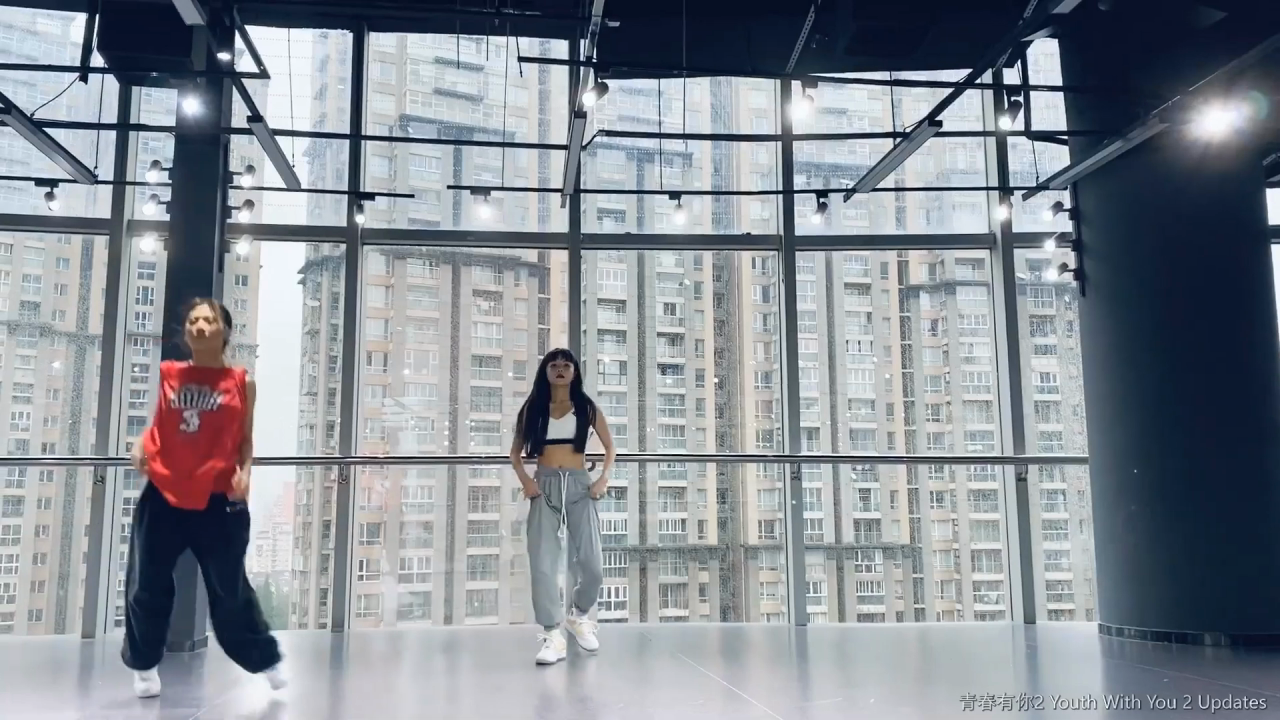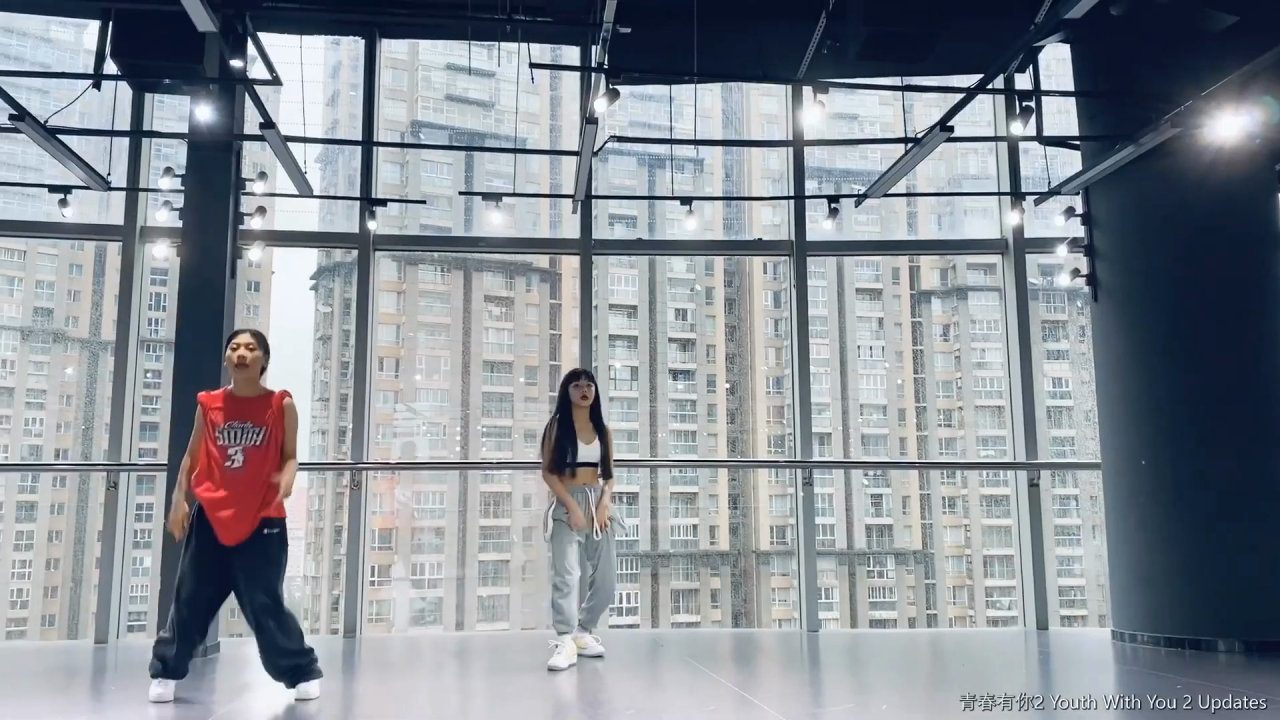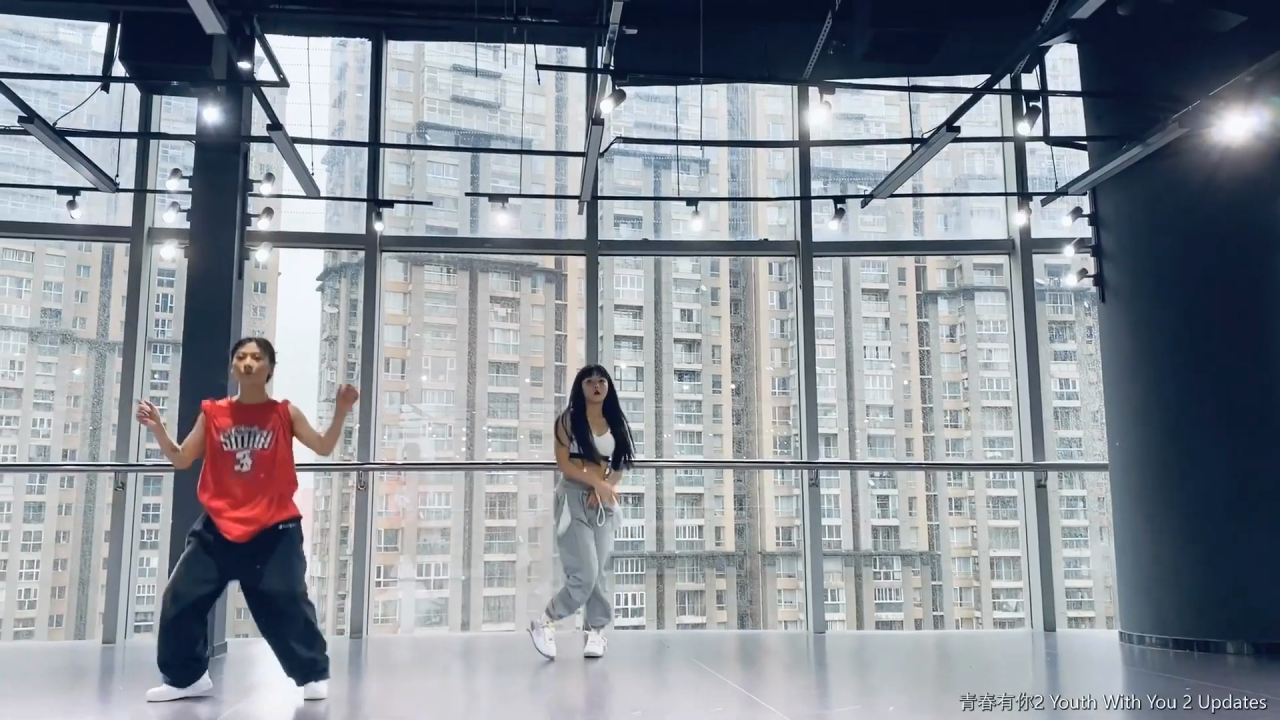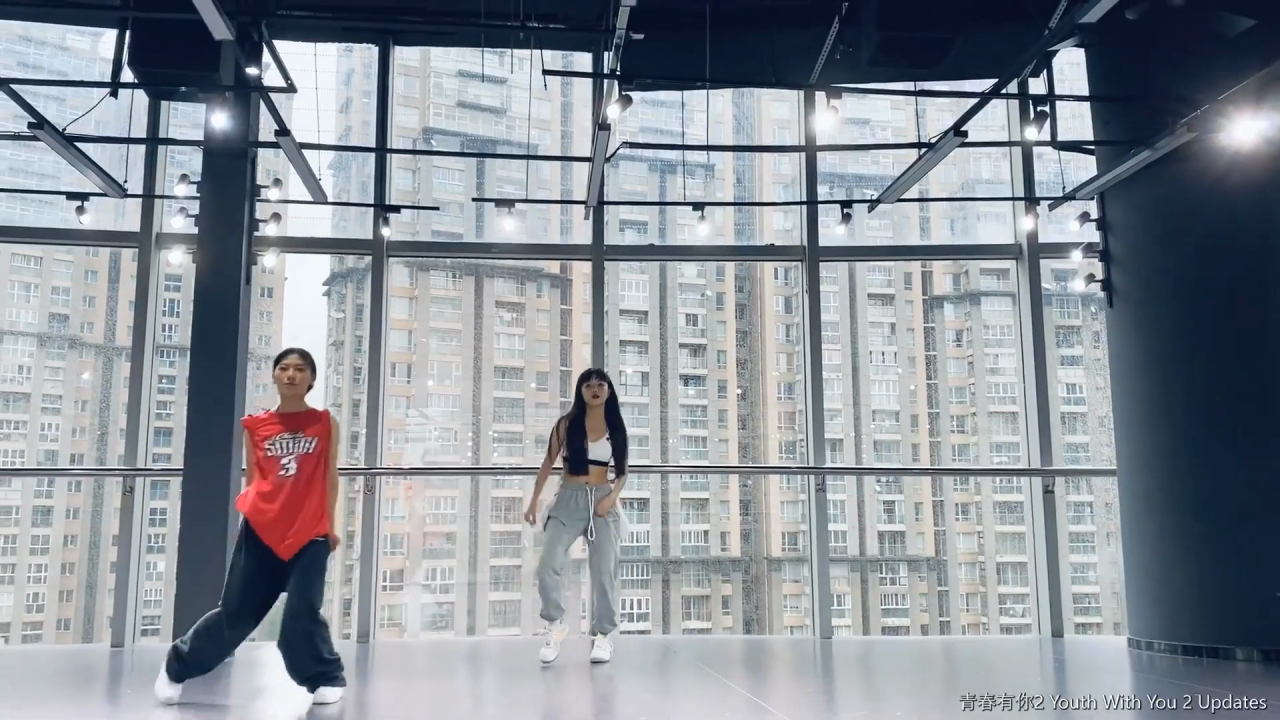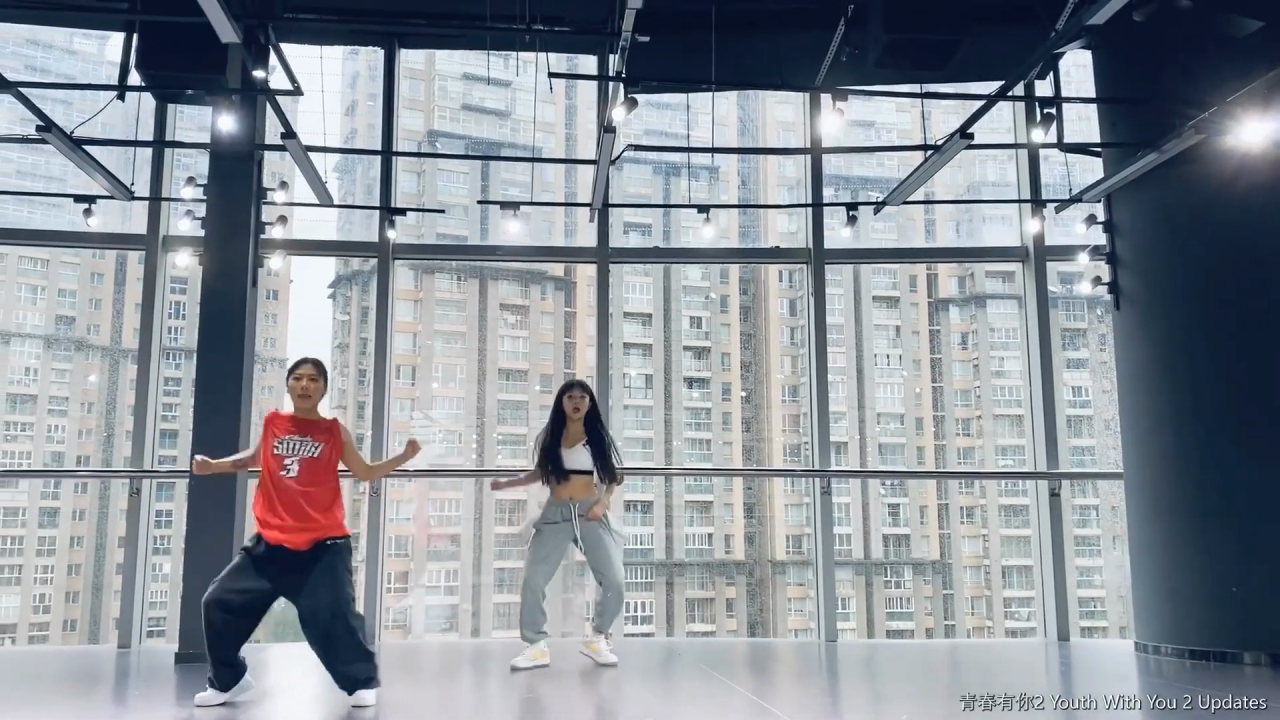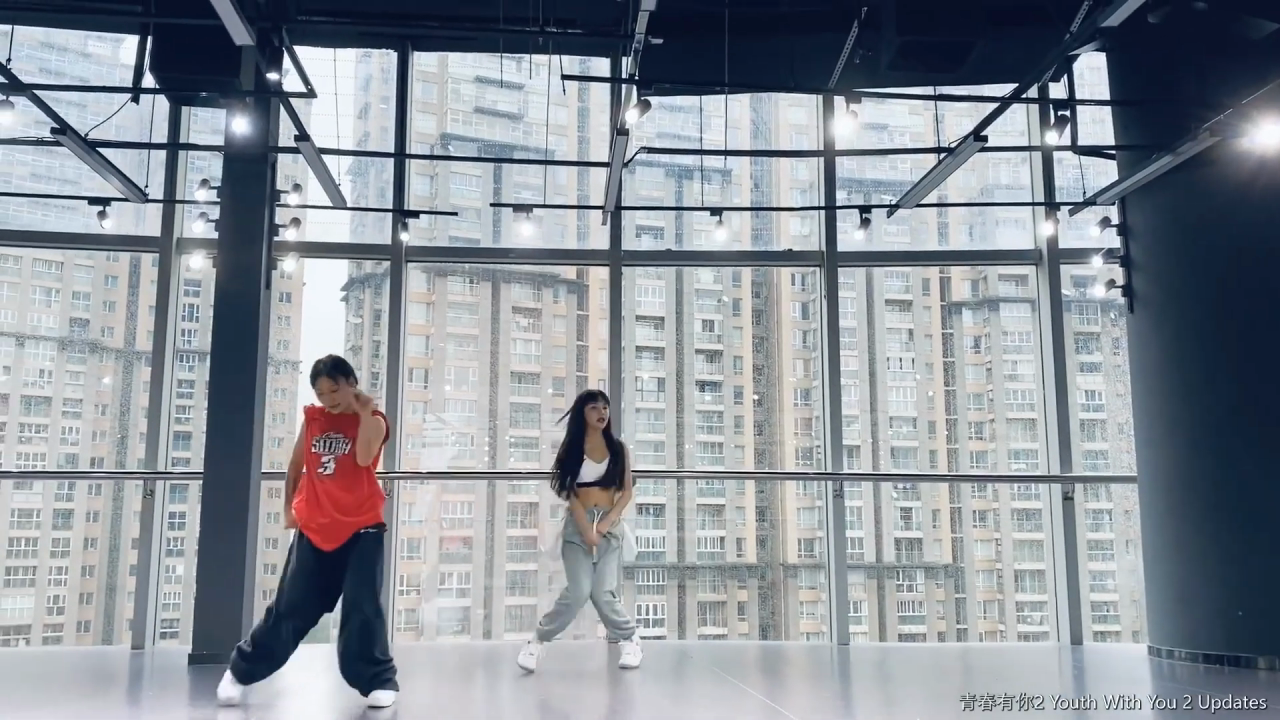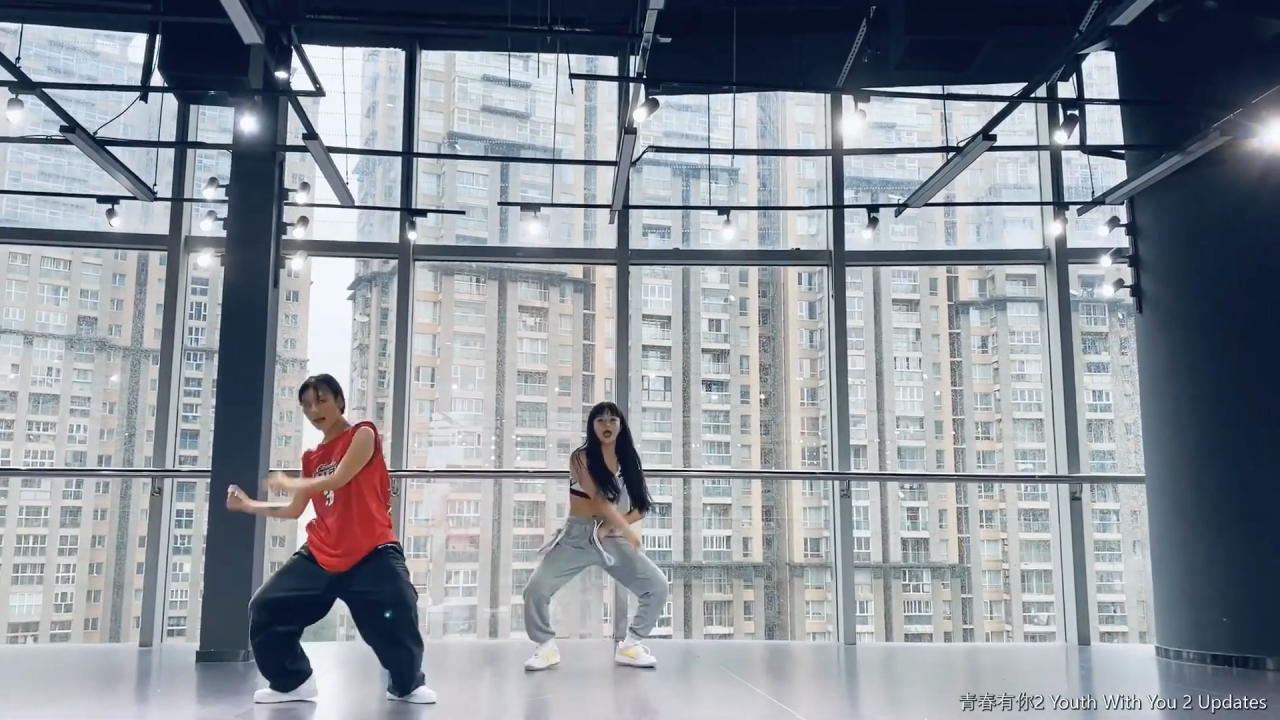
dt=0.3s
person 1, frame 1
left shoulder: (240, 383)
right shoulder: (169, 374)
left elbow: (244, 440)
left wrist: (244, 473)
right wrist: (141, 454)
left hip: (216, 498)
right hip: (163, 493)
left knee: (229, 585)
right knee: (146, 584)
left ankle: (265, 660)
right ankle: (145, 666)
person 1, frame 2
left shoulder: (280, 405)
right shoulder: (208, 404)
left elbow: (290, 454)
right elbow: (193, 454)
left wrist: (288, 476)
right wrist: (179, 498)
left hip: (261, 521)
right hip: (210, 519)
left knee: (265, 604)
right knee: (191, 603)
left ankle: (303, 672)
right ankle: (166, 672)
person 1, frame 3
left shoulder: (285, 413)
right shoulder: (212, 413)
left elbow: (322, 448)
right elbow: (183, 457)
left wrist: (341, 413)
right wrist: (157, 428)
left hip: (274, 525)
right hip: (219, 524)
left knee: (286, 598)
right knee: (181, 599)
left ankle: (313, 674)
right ankle: (185, 676)
person 1, frame 4
left shoulder: (325, 423)
right shoulder: (254, 425)
left elbow: (329, 475)
right elbow: (253, 477)
left wrist: (332, 527)
right wrist: (258, 511)
left hip: (308, 535)
right hip: (259, 531)
left knee: (303, 613)
right knee: (235, 612)
left ankle: (326, 679)
right ankle: (176, 670)
person 1, frame 5
left shoulder: (335, 431)
right shoulder: (273, 423)
left elbow: (367, 472)
left wrist: (402, 457)
right wrist: (215, 466)
left hip: (323, 539)
right hip: (271, 537)
left knee: (333, 611)
right knee: (220, 601)
left ankle: (362, 682)
right ankle: (227, 680)
person 1, frame 6
left shoulder: (372, 422)
right shoulder: (312, 418)
left elbow: (365, 459)
right elbow: (296, 463)
left wrist: (365, 412)
right wrist: (289, 505)
left hip: (361, 530)
right hip: (314, 531)
left knee: (363, 606)
right knee: (290, 608)
left ankle: (379, 682)
right ankle: (241, 671)
person 1, frame 7
left shoulder: (363, 435)
right shoulder: (313, 457)
left elbow: (340, 479)
right elbow: (295, 508)
left wrist: (290, 484)
right wrist: (250, 506)
left hip: (371, 550)
right hip: (320, 553)
left knee: (397, 609)
right knee: (266, 607)
left ankle: (407, 683)
right ankle: (292, 681)
person 2, frame 1
left shoulder: (587, 407)
right shoulder: (534, 407)
left elbow: (609, 446)
right elbow: (516, 451)
left wrist: (604, 479)
right wrist: (523, 477)
left hip: (579, 486)
right hip: (546, 487)
left knee: (591, 563)
right knee: (543, 563)
left ankle: (579, 615)
right ankle: (552, 634)
person 2, frame 2
left shoulder: (601, 429)
right shoulder: (557, 426)
left elbow: (607, 473)
right elbow: (548, 472)
left wrist: (604, 505)
right wrist: (571, 505)
left hip: (597, 504)
right hip: (567, 506)
left knee: (605, 581)
right knee: (566, 574)
left ankle: (582, 633)
right ankle: (565, 641)
person 2, frame 3
left shoulder: (614, 422)
right shoulder: (569, 419)
left elbow: (619, 465)
right elbow: (563, 461)
left wrist: (608, 485)
right wrist: (598, 481)
left hip: (602, 502)
right hip: (573, 498)
left knee: (599, 572)
right knee: (585, 570)
left ankle: (594, 631)
right ankle: (546, 622)
person 2, frame 4
left shoulder: (615, 427)
right shoulder: (566, 424)
left elbow: (622, 472)
right elbow: (548, 462)
left wrist: (613, 496)
right wrist: (534, 500)
left hip: (602, 503)
right hip: (568, 500)
left knee: (604, 573)
right knee: (548, 565)
left ankle: (602, 636)
right ankle: (554, 625)
person 2, frame 5
left shoulder: (600, 438)
right shoulder: (550, 436)
left elbow: (613, 478)
left wrist: (603, 504)
right wrist: (508, 484)
left hip: (591, 515)
right hip: (555, 516)
left knee: (614, 580)
right knee: (532, 581)
left ankle: (598, 639)
right ankle: (536, 646)
person 2, frame 6
left shoulder: (618, 449)
right shoulder: (571, 449)
left elbow: (627, 490)
right elbow: (568, 493)
left wrist: (610, 519)
right wrist: (587, 527)
left hip: (608, 526)
right hip: (577, 525)
left knee: (602, 593)
right knee: (578, 592)
left ankle: (628, 641)
right ankle: (539, 641)
person 2, frame 7
left shoulder: (628, 461)
right shoulder: (581, 457)
left elbow: (640, 506)
right elbow: (597, 494)
left wrist: (617, 528)
right wrist: (627, 528)
left hip: (610, 536)
right hip: (576, 534)
left knee: (658, 585)
right knee: (536, 589)
left ankle: (631, 644)
right ankle: (545, 646)
